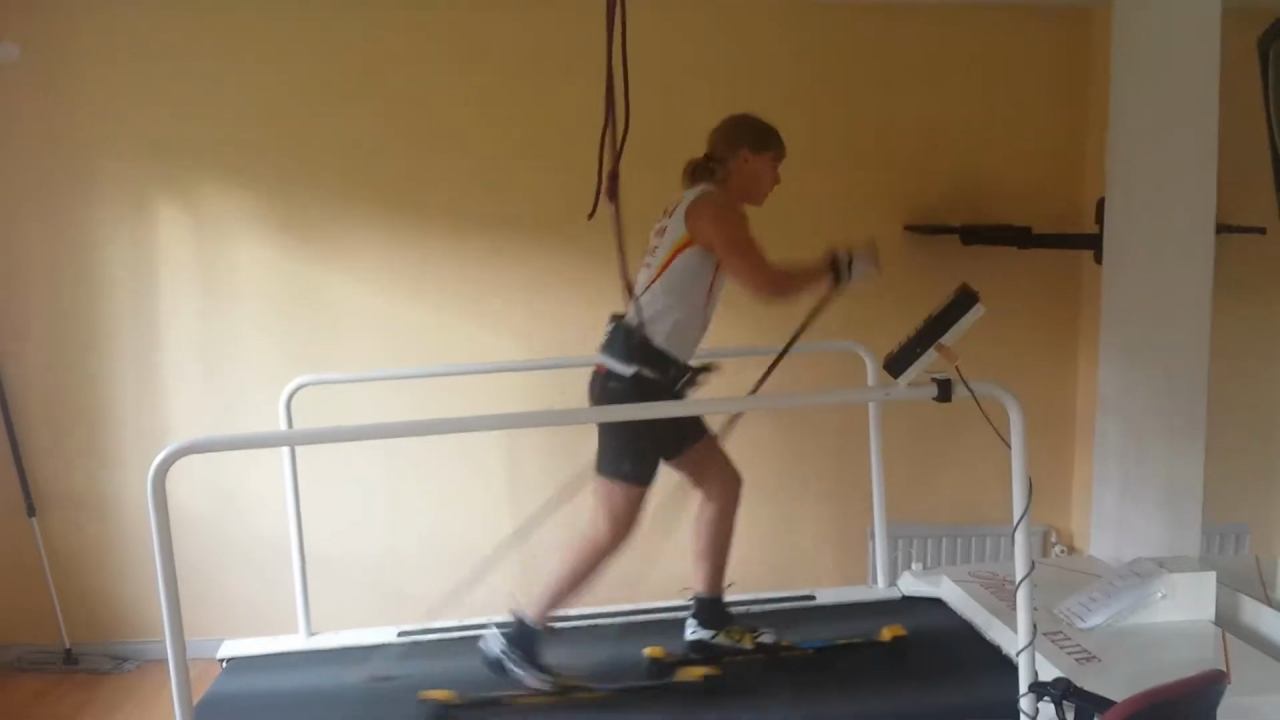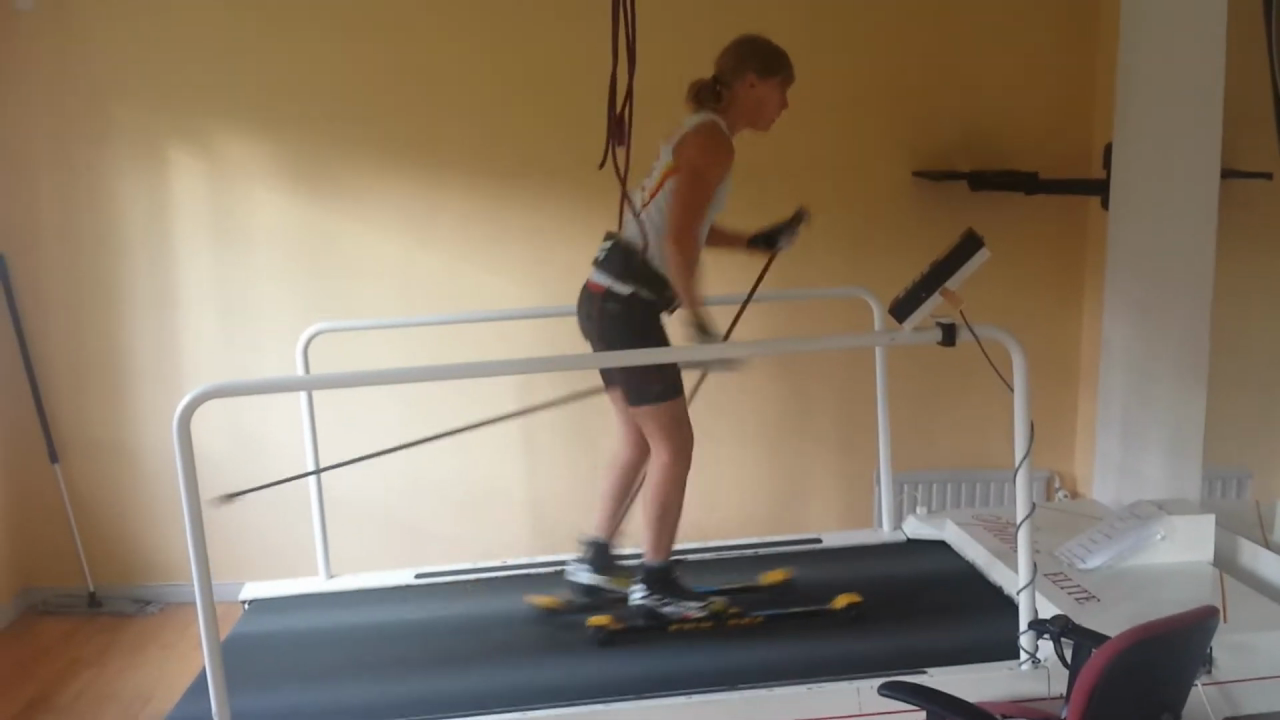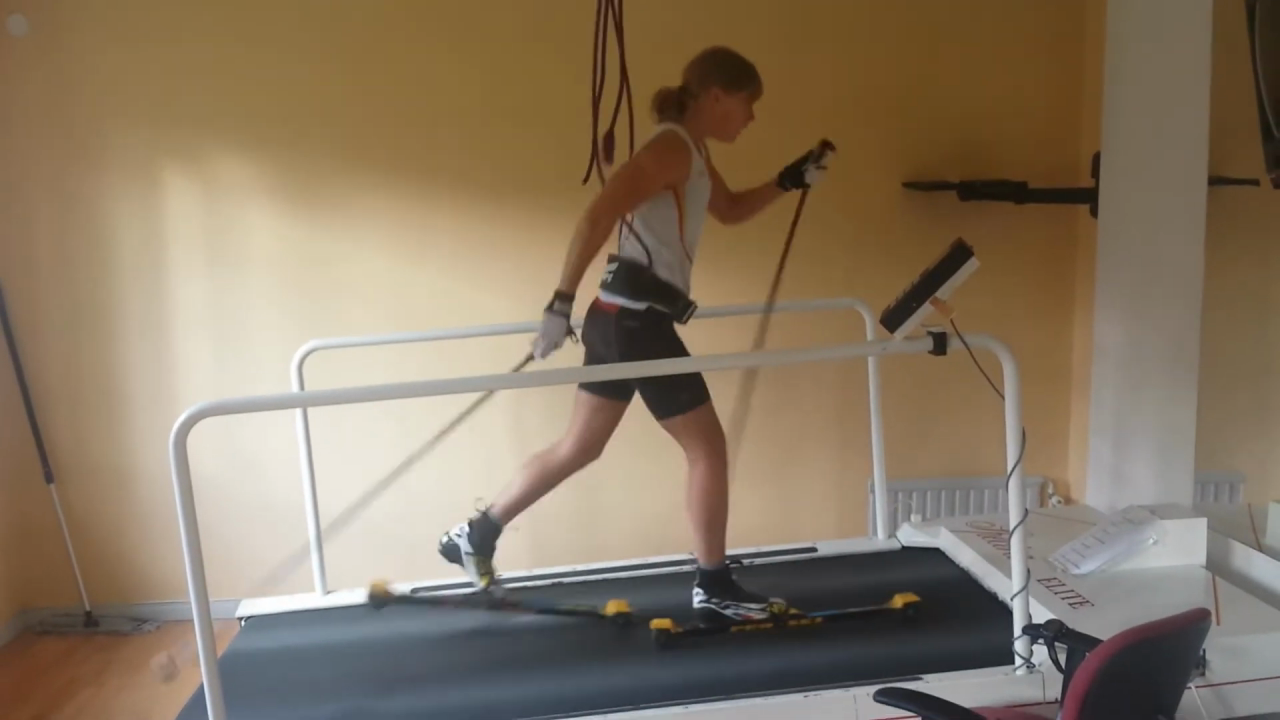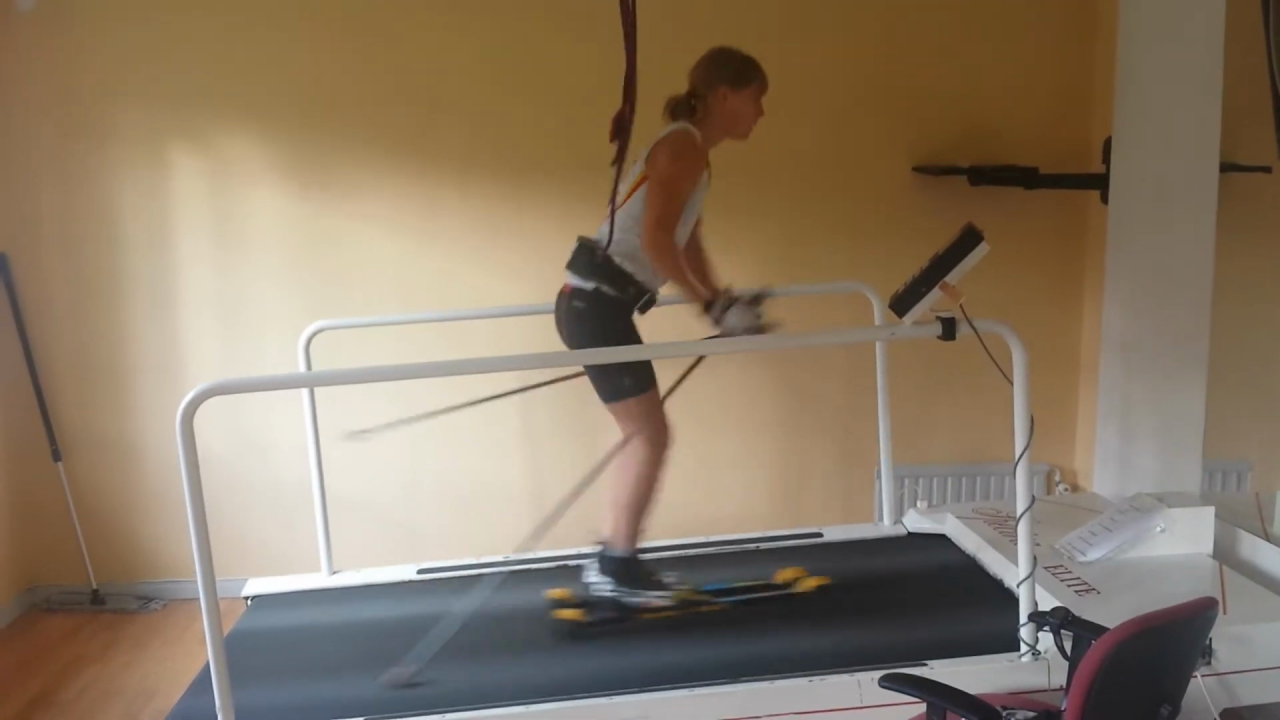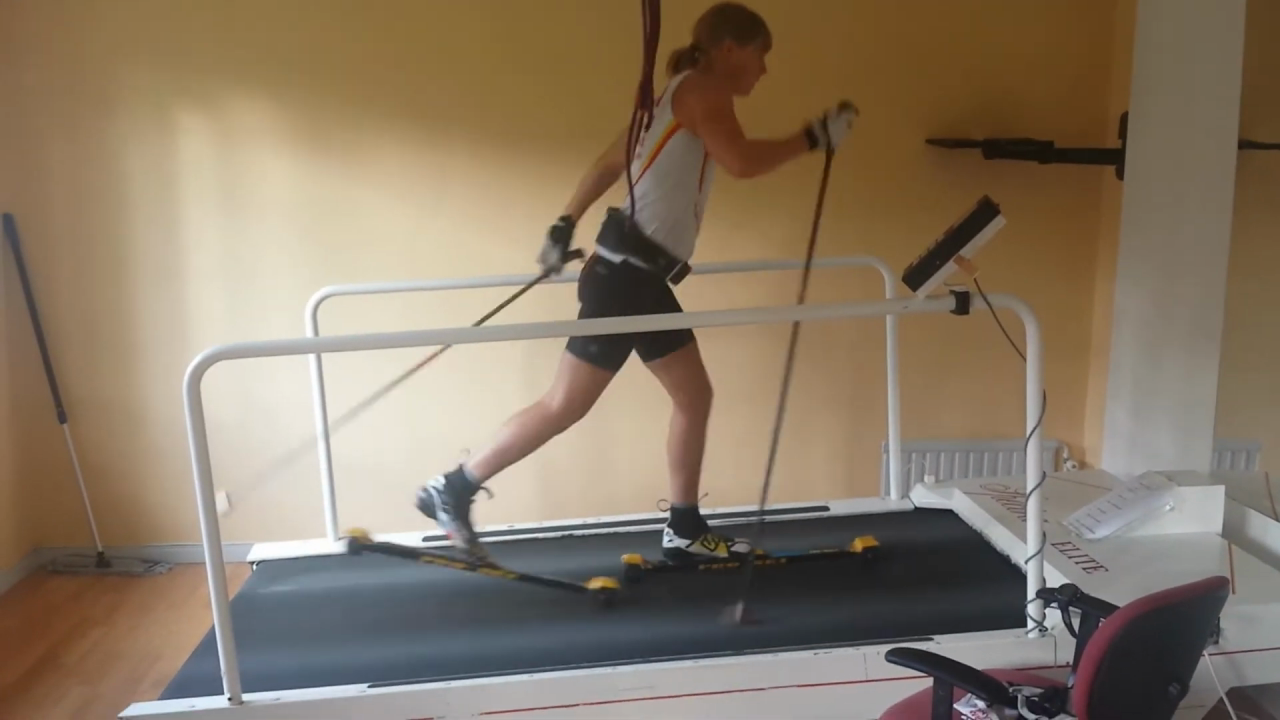
dt=1s
person 1, frame 1
left shoulder: (690, 208)
right shoulder: (715, 207)
right elbow: (767, 284)
right wrist: (836, 267)
left hip: (649, 379)
right hip: (635, 384)
left knee: (724, 487)
right knee: (611, 528)
left ankle: (708, 619)
right ankle: (519, 637)
person 1, frame 2
left shoulder: (703, 136)
right shoulder: (710, 140)
right elbow: (677, 237)
left wrist: (758, 241)
right wrist: (702, 324)
left hip: (616, 300)
right hip: (623, 303)
left knee: (643, 438)
right knee: (672, 445)
left ankle: (596, 557)
right ankle: (655, 584)
person 1, frame 3
left shoulder: (692, 152)
right shoulder: (670, 148)
left elbow: (730, 208)
right elbow: (597, 215)
left wrist: (788, 178)
right wrist: (562, 299)
left hip: (623, 319)
right hip: (638, 320)
left knee: (579, 447)
right knee: (708, 450)
left ankle: (478, 534)
right ankle: (713, 585)
person 1, frame 4
left shoulder: (687, 151)
right shoulder: (682, 147)
left elbow: (688, 245)
right elbow: (655, 242)
left wrist: (721, 304)
right wrist: (714, 306)
left hip: (603, 303)
right hip: (596, 303)
left knee: (643, 436)
right knee: (651, 437)
left ankle: (613, 564)
right ankle: (617, 568)
person 1, frame 5
left shoulder: (682, 103)
right shoulder: (700, 89)
left elbow: (605, 164)
right elbow: (742, 161)
left wrist: (563, 228)
right wrist: (815, 136)
left hip: (643, 277)
right hip: (623, 275)
left knee: (695, 396)
right knee: (566, 406)
left ankle: (684, 529)
right ankle: (453, 489)
